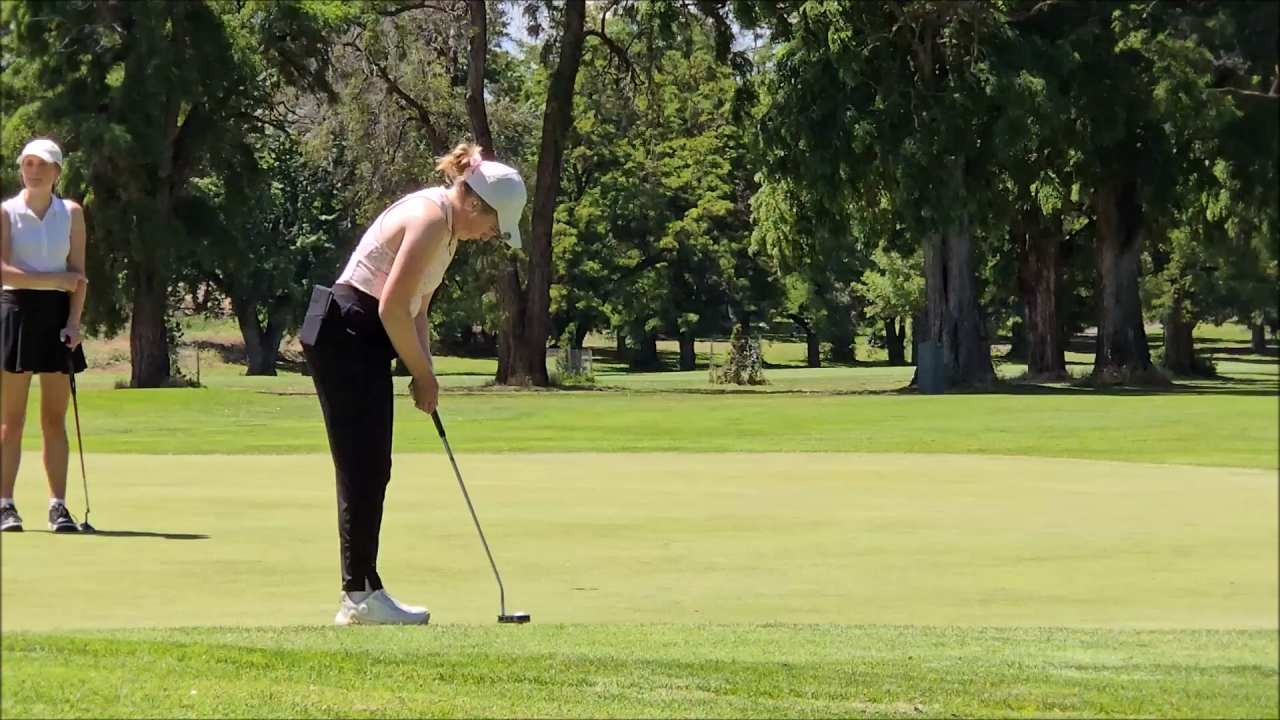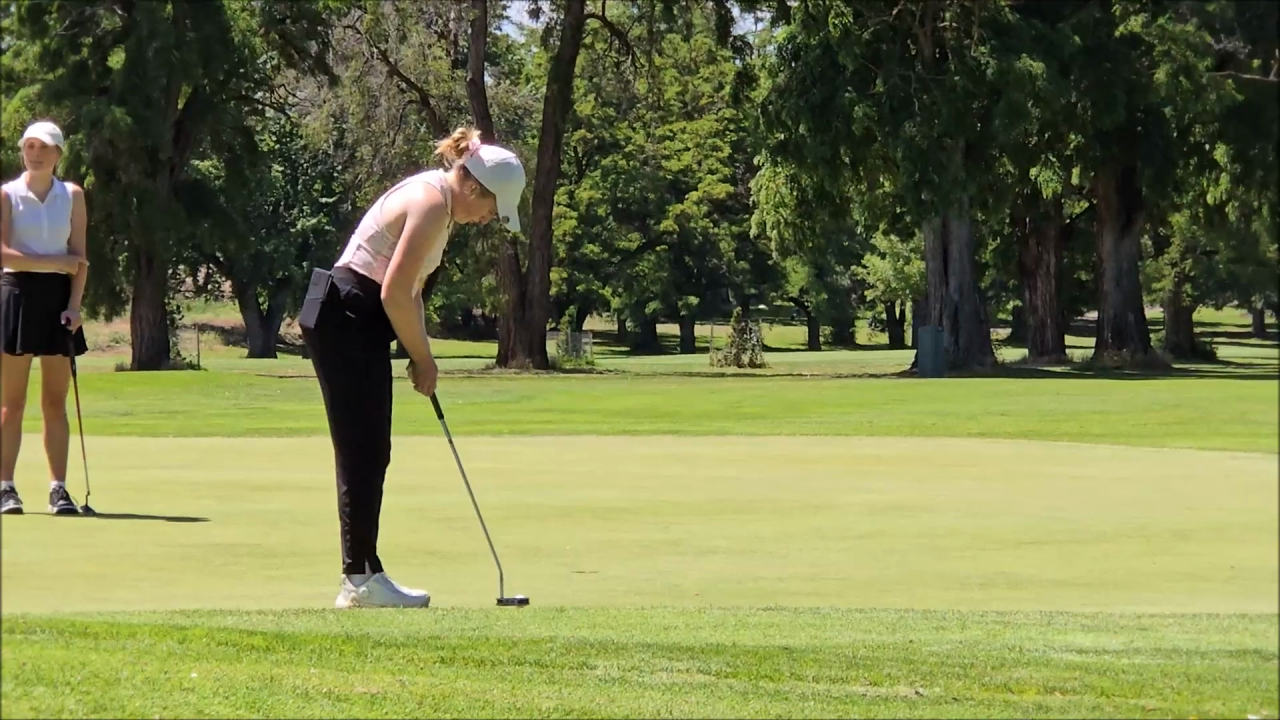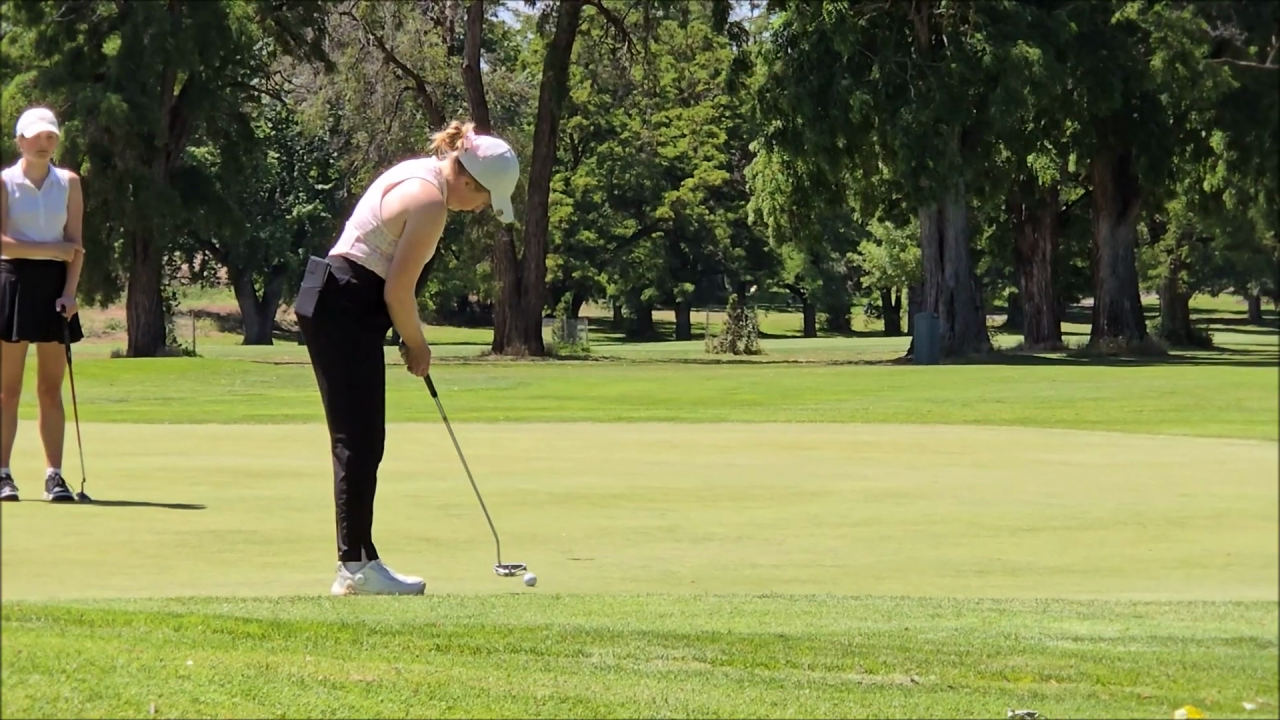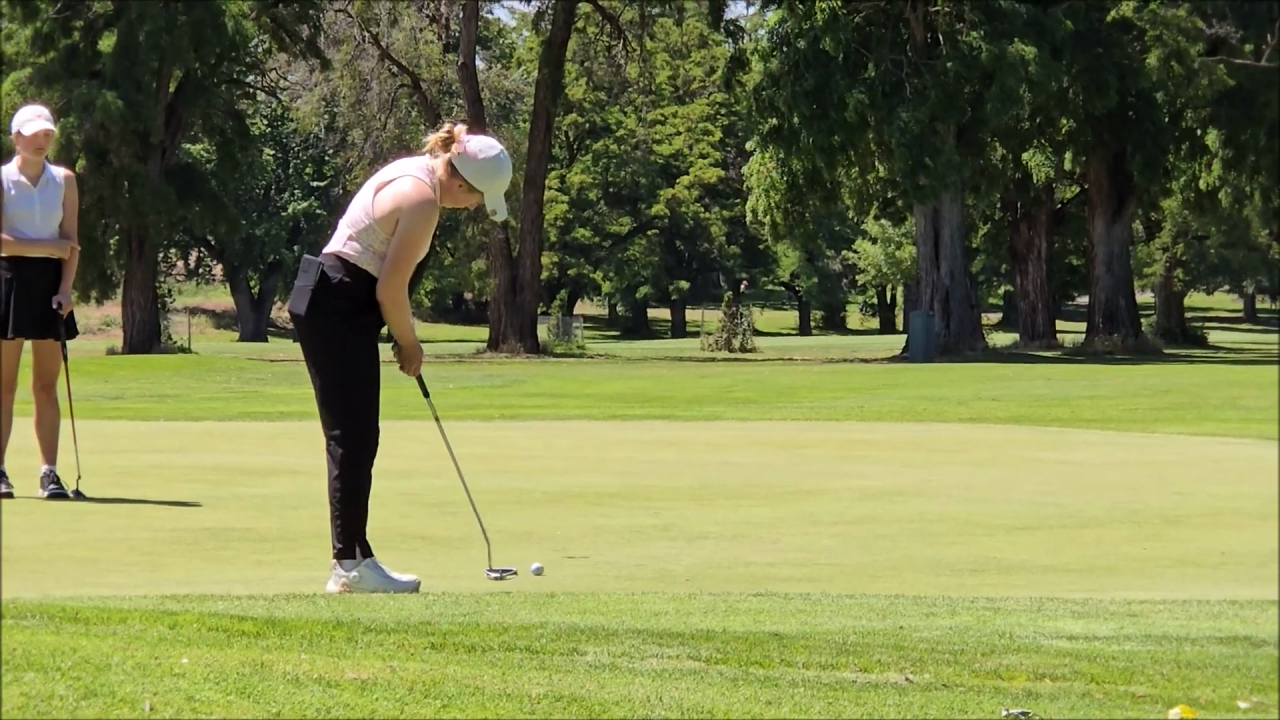
dt=0.5s
person 1, frame 1
left shoulder: (446, 226)
right shoulder: (430, 218)
left elbow: (415, 306)
right elbow: (392, 309)
left wrist: (424, 368)
right wrist: (422, 374)
left hip: (363, 341)
right hip: (346, 337)
left knee: (369, 471)
right knee: (363, 470)
left ankle: (360, 593)
right ankle: (360, 597)
person 1, frame 2
left shoulder: (439, 201)
right shoulder: (430, 203)
left elbow: (409, 287)
right elbow: (395, 294)
left wrist: (420, 351)
right wrist: (422, 357)
left hip: (359, 322)
right hip: (345, 320)
left knee: (368, 454)
right knee: (363, 453)
left ankle: (360, 576)
right ankle: (361, 578)
person 1, frame 3
left shoulder: (421, 172)
right shoulder: (430, 200)
right elbow: (398, 291)
left wrist: (410, 337)
right wrist: (417, 345)
left hip: (339, 305)
right hip: (344, 309)
left knee: (359, 440)
right knee: (360, 441)
left ankle: (356, 562)
right ankle: (356, 566)
person 1, frame 4
left shoulder: (415, 170)
right shoulder: (421, 200)
right elbow: (390, 289)
left wrist: (402, 335)
right wrist: (408, 343)
left hip: (329, 302)
right hip: (338, 309)
left knee: (353, 439)
right knee: (354, 440)
left ankle: (350, 561)
right ankle: (351, 565)
person 2, frame 1
left shoulder: (72, 213)
left elbow: (78, 274)
left wrist: (74, 321)
right wrist: (54, 278)
left hip: (57, 314)
left knee: (55, 419)
left ankle: (58, 507)
person 2, frame 2
left shoulder: (73, 195)
left elbow: (79, 257)
left wrist: (75, 304)
right wrist: (56, 262)
left hip: (58, 296)
left knee: (56, 402)
left ankle: (58, 489)
person 2, frame 3
left shoulder: (69, 182)
left elbow: (75, 243)
left wrist: (70, 291)
right wrist: (51, 249)
left hip: (54, 283)
left knee: (51, 389)
left ankle: (54, 476)
person 2, frame 4
left shoulder: (64, 179)
left elbow: (70, 241)
left wrist: (66, 288)
right wrist: (46, 247)
left hip: (49, 281)
left knee: (47, 386)
left ankle: (49, 472)
